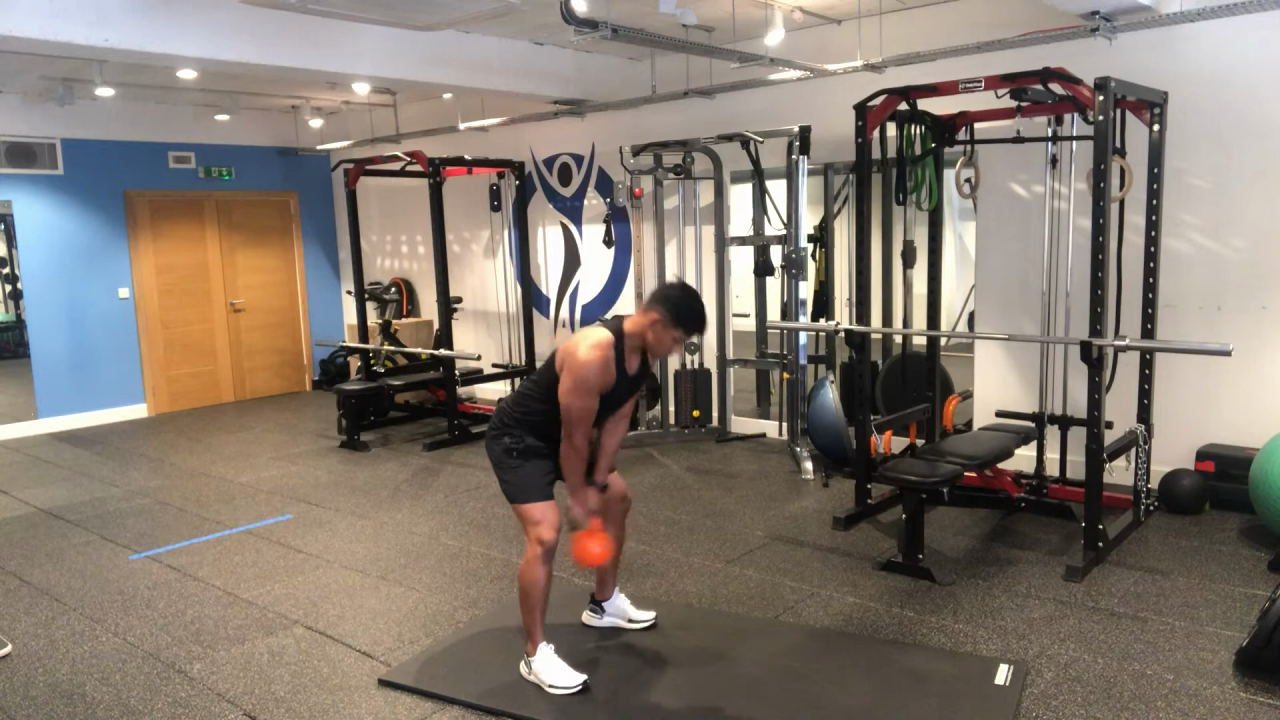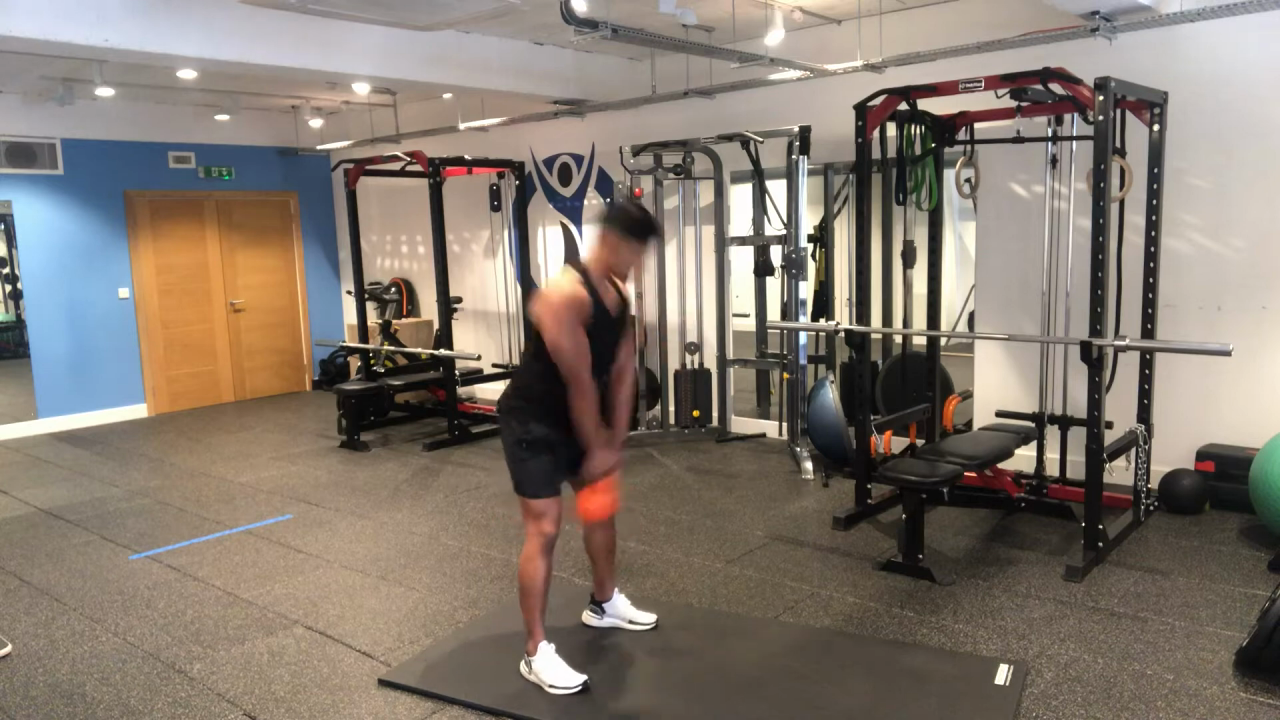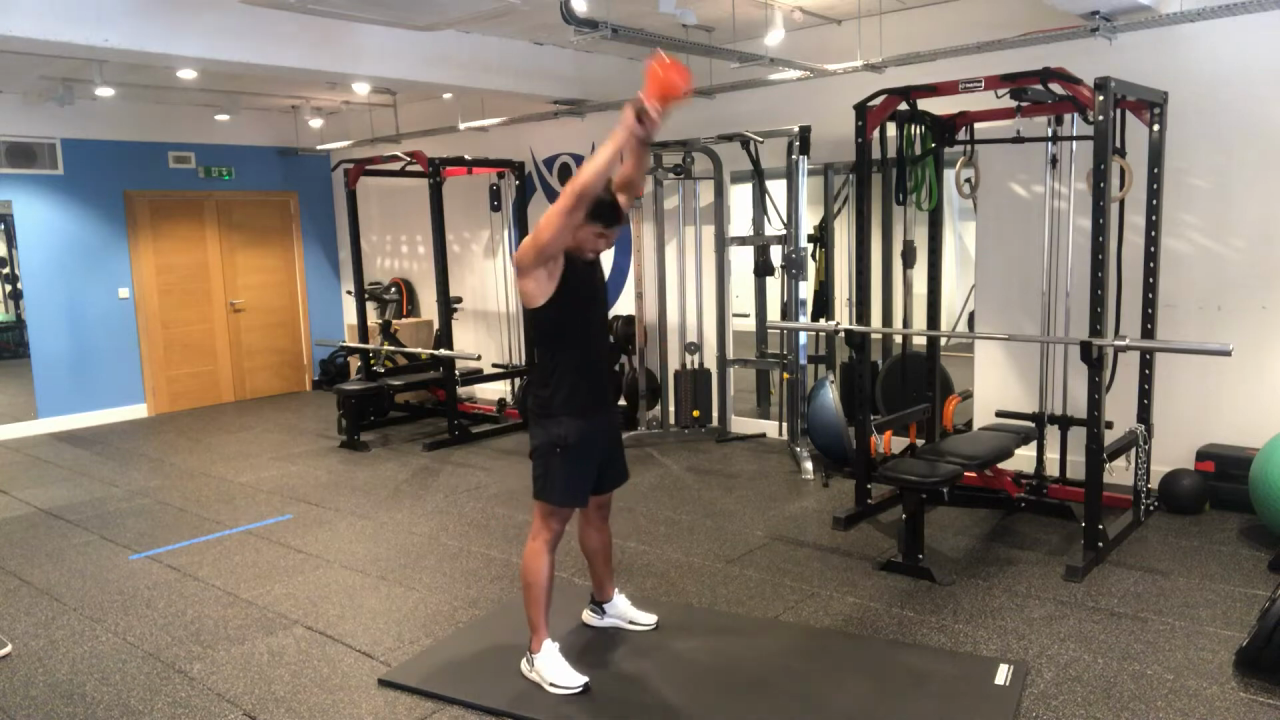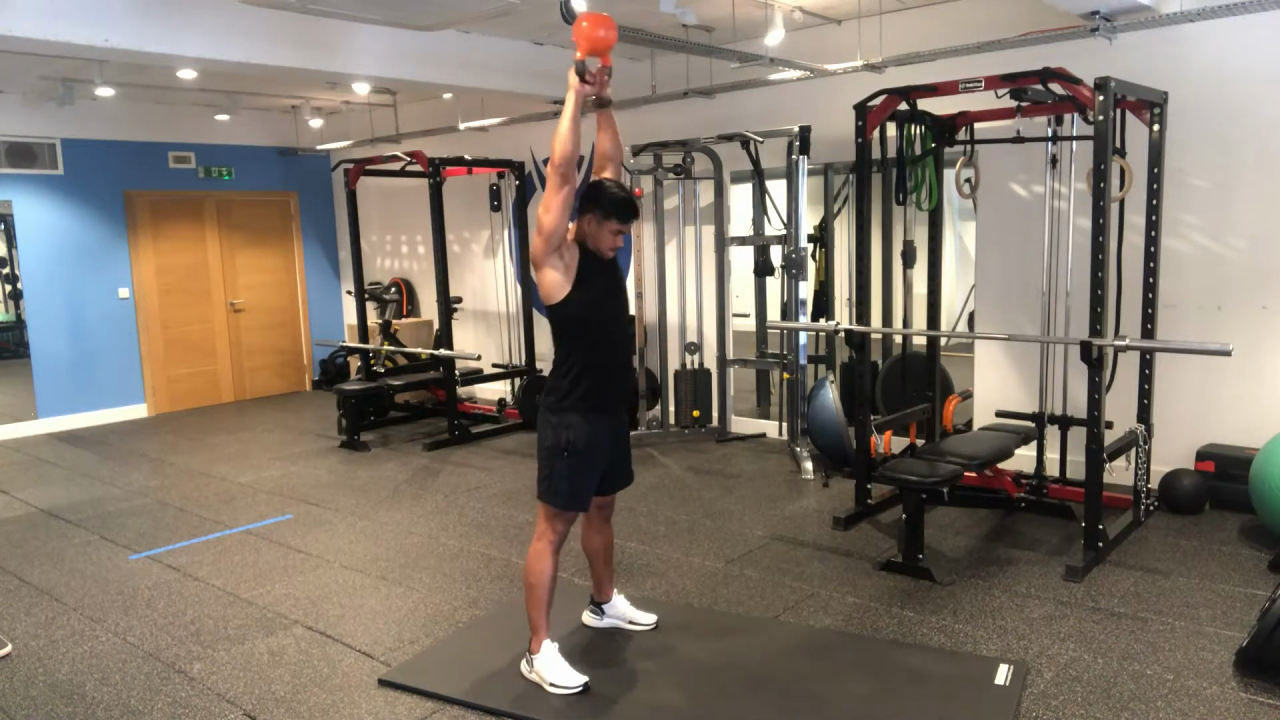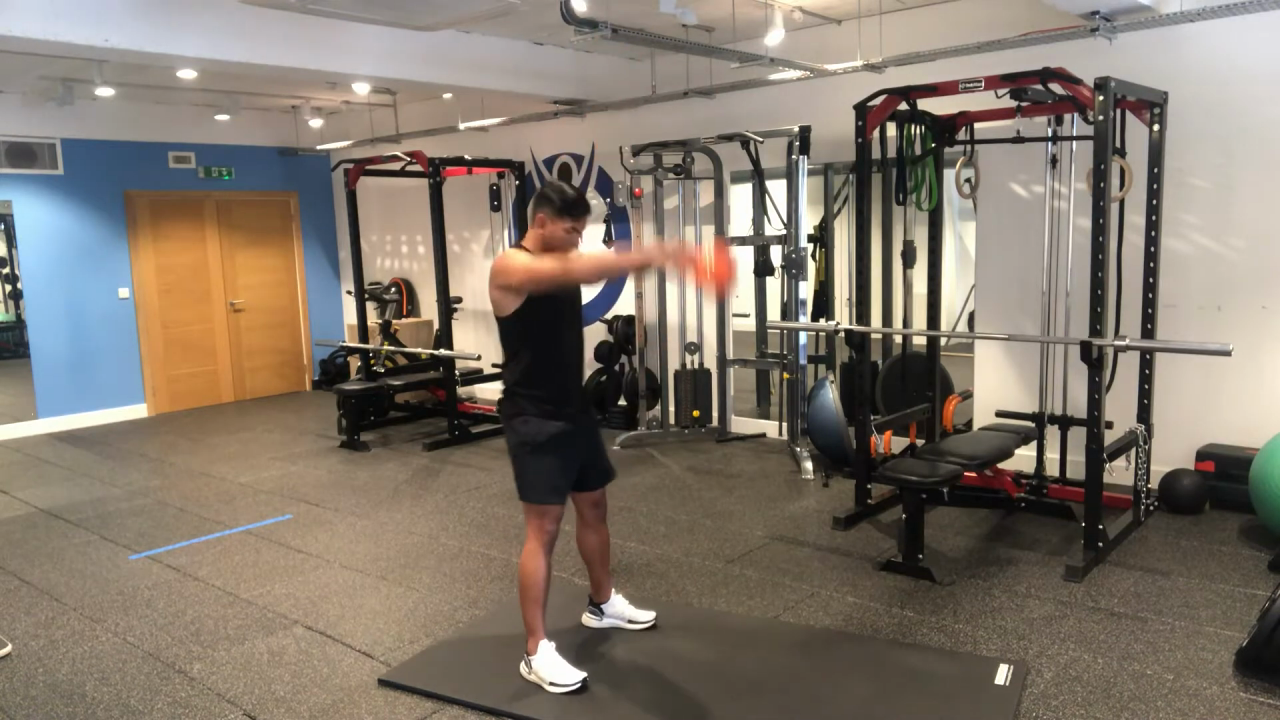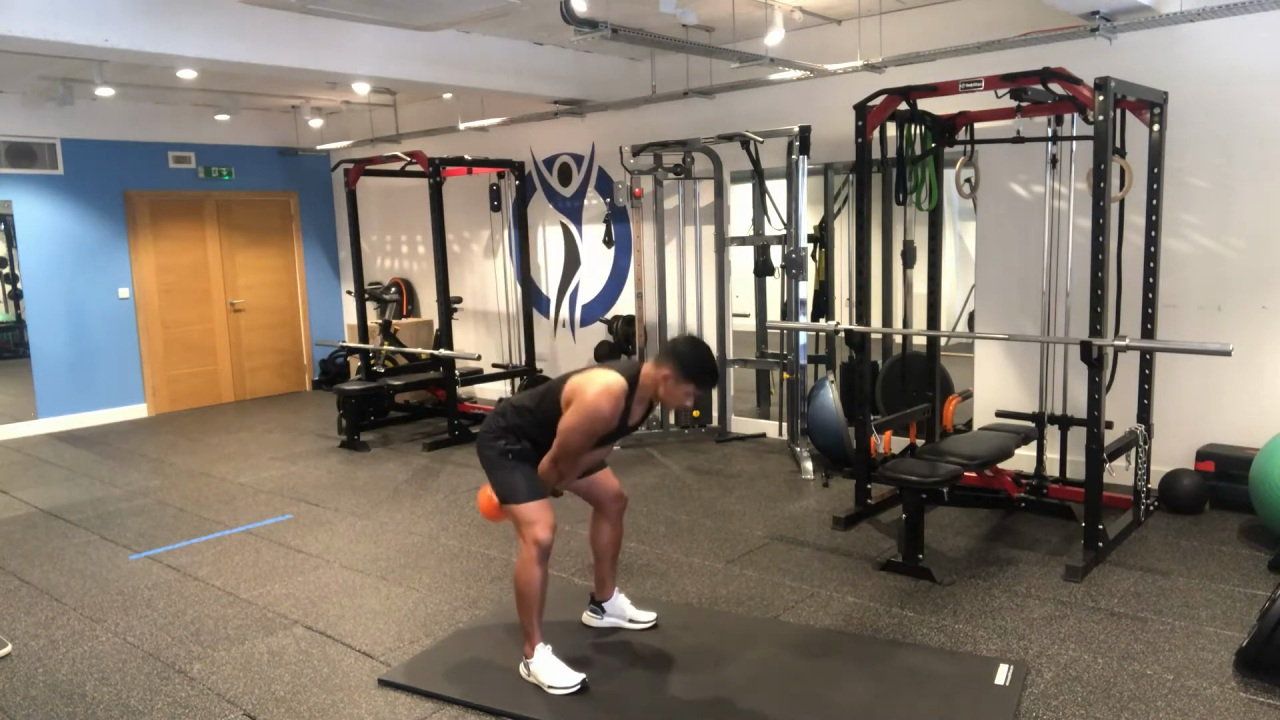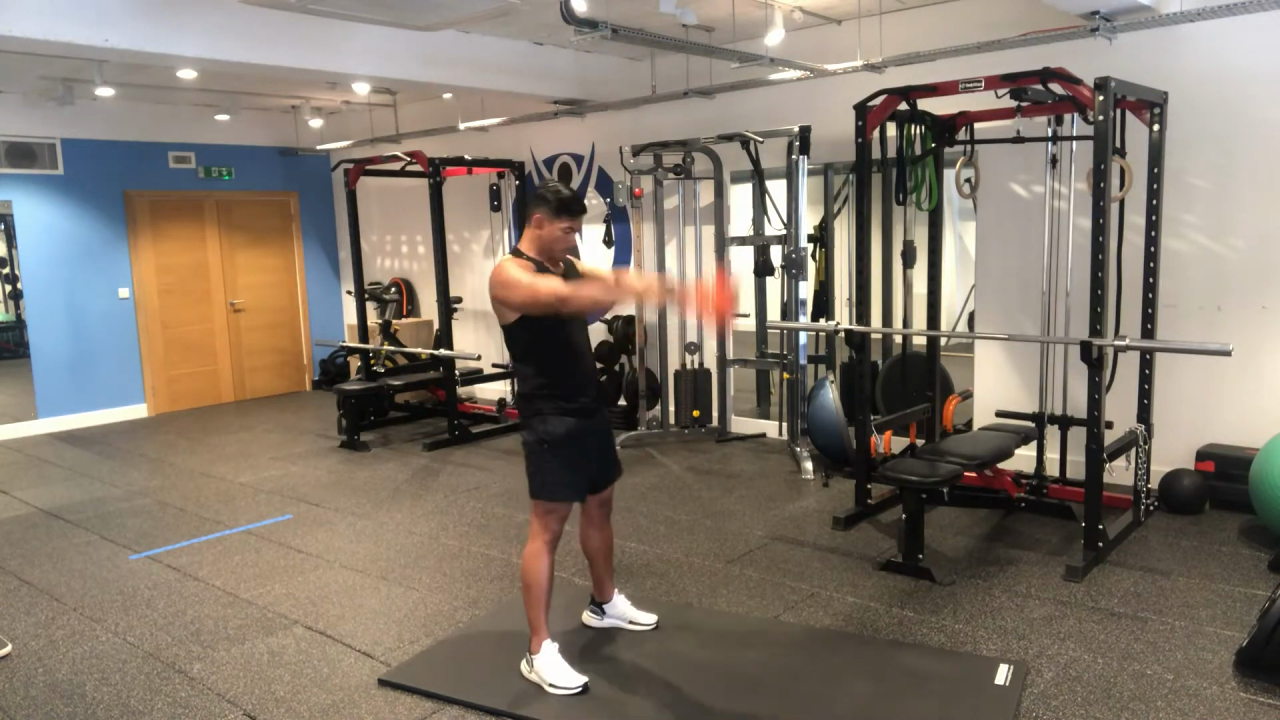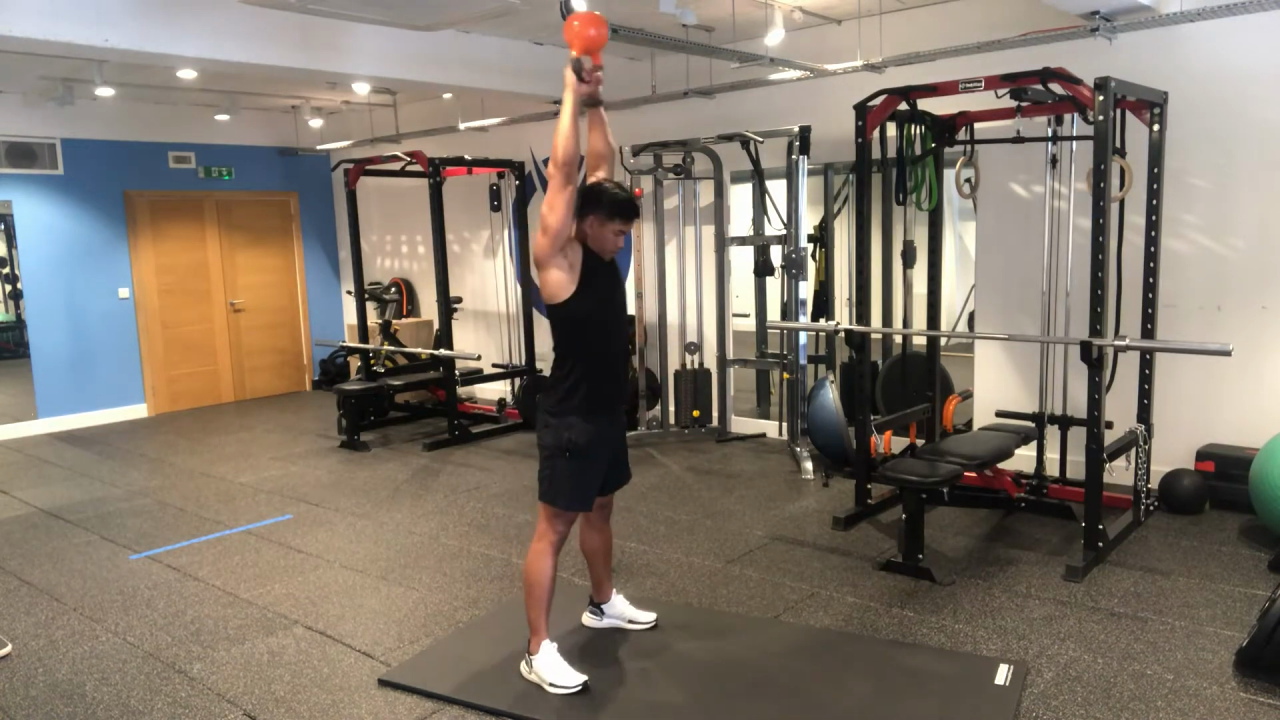
dt=0.5s
person 1, frame 1
left shoulder: (642, 352)
right shoulder: (592, 355)
left elbow: (617, 420)
right elbow: (574, 438)
left wrist: (600, 482)
right wrist: (578, 496)
left hip: (564, 435)
right hip: (519, 437)
left knee: (617, 502)
right knee: (545, 535)
left ankle: (604, 602)
right ankle: (535, 654)
person 1, frame 2
left shoulder: (616, 295)
right shoulder: (567, 295)
left elbow: (623, 373)
right elbow: (579, 383)
left wrist: (614, 442)
right wrist: (594, 450)
left hip: (579, 418)
right hip: (531, 420)
right knee: (544, 529)
left ankle: (604, 603)
right ankle: (536, 653)
person 1, frame 3
left shoulder: (586, 256)
right shoulder: (537, 259)
left elbow: (623, 189)
right elbow: (578, 194)
left wrist: (640, 139)
right wrist: (623, 133)
left hip: (599, 410)
right hip: (560, 418)
left knee: (597, 510)
right knee: (548, 527)
left ankle: (603, 602)
right ankle: (538, 651)
person 1, frame 4
left shoulder: (601, 252)
right shoulder: (555, 257)
left elbow: (610, 166)
right elbow: (560, 174)
left wrist: (602, 104)
right wrist: (573, 99)
left hip: (610, 410)
right hip: (571, 417)
left knee: (601, 511)
right knee: (554, 528)
left ankle: (604, 604)
right ankle: (538, 652)
person 1, frame 5
left shoulder: (564, 269)
right shoulder: (512, 267)
left elbow: (612, 263)
right elbow: (576, 267)
left wrist: (665, 254)
right wrist: (648, 254)
left hip: (573, 410)
right hip: (534, 418)
left knee: (593, 507)
right knee: (543, 528)
left ankle: (602, 603)
right ankle: (536, 652)
person 1, frame 6
left shoulder: (645, 392)
right shoulder: (603, 397)
left elbow: (599, 447)
right elbow: (558, 459)
left wrist: (562, 483)
right wrist: (541, 494)
left hip: (554, 442)
right hip: (509, 440)
left knee: (613, 499)
right knee: (539, 535)
left ankle: (604, 602)
right ankle: (534, 655)
person 1, frame 7
left shoulder: (568, 264)
right shoulder: (510, 275)
left elbow: (606, 286)
right elbow: (567, 298)
left wrist: (650, 285)
right wrist: (637, 286)
left hip: (590, 409)
right hip: (550, 418)
left knee: (599, 506)
right knee: (548, 527)
left ankle: (604, 603)
right ankle: (539, 652)
person 1, frame 8
left shoulder: (602, 254)
right shoulder: (559, 257)
left elbow: (602, 165)
right elbow: (563, 173)
left wrist: (594, 104)
right wrist: (571, 99)
left hip: (608, 414)
right hip: (571, 419)
left knee: (599, 513)
right knee: (554, 529)
left ankle: (603, 603)
right ankle: (538, 652)
